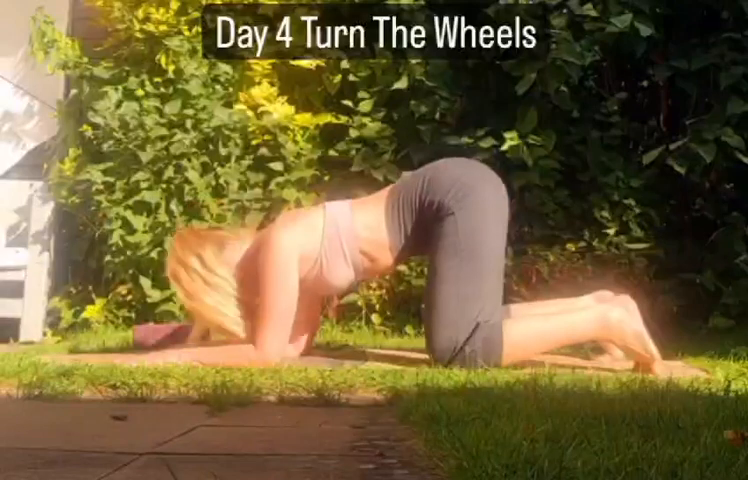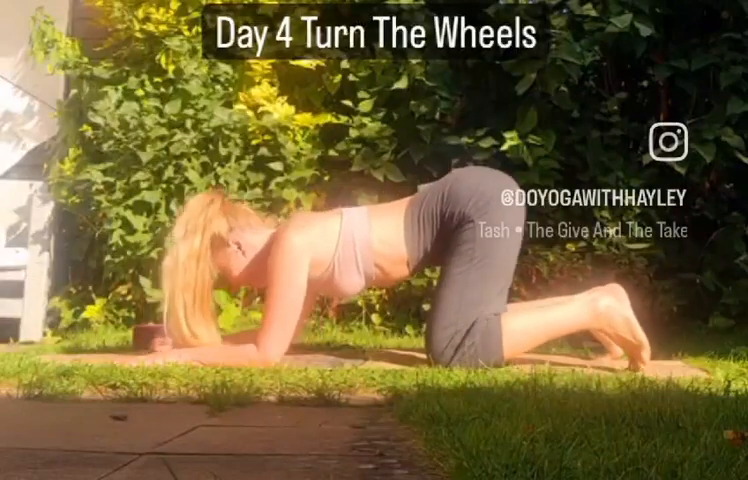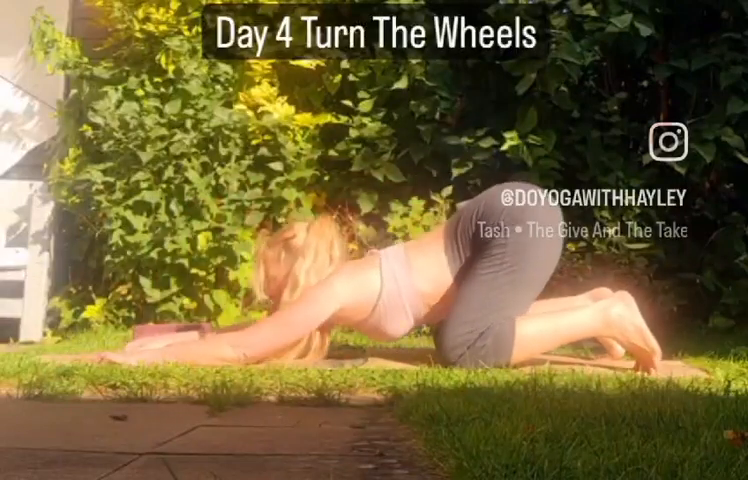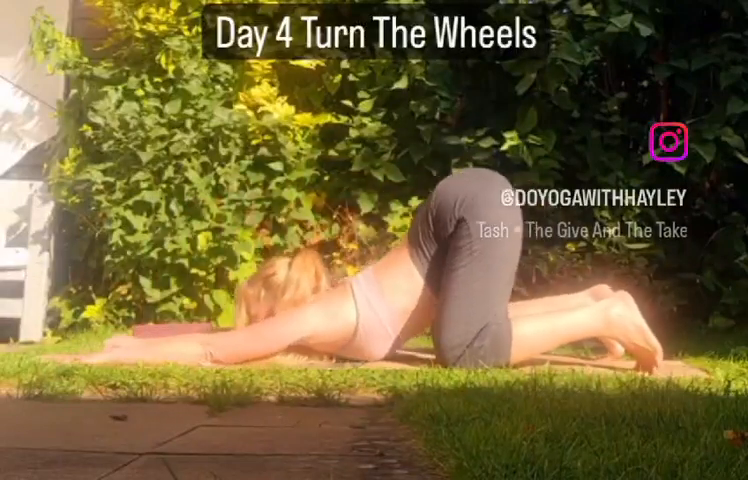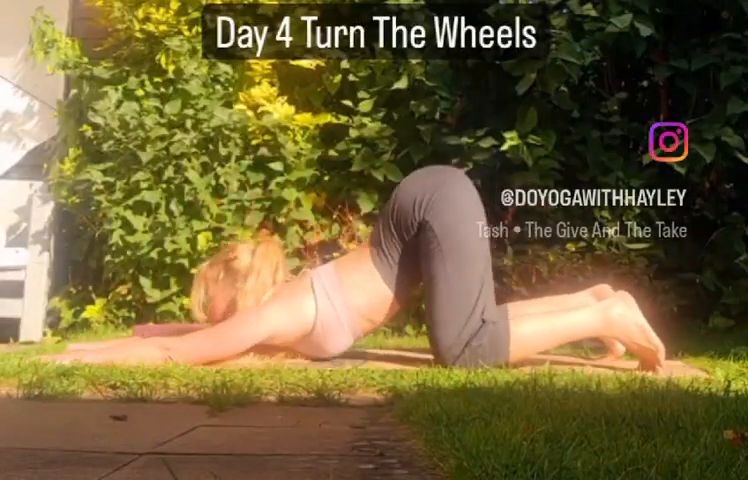
dt=1s
person 1, frame 1
left shoulder: (278, 248)
right shoulder: (295, 255)
left elbow: (267, 353)
right elbow: (294, 345)
left wrist: (187, 356)
right wrist: (203, 340)
left hip: (460, 193)
right hip: (459, 191)
left knee: (457, 348)
right knee: (465, 325)
left ankle: (606, 320)
right ankle: (592, 303)
person 1, frame 2
left shoulder: (290, 247)
right shoulder: (294, 245)
left elbow: (266, 354)
right elbow: (276, 334)
left wrist: (187, 355)
right wrist: (190, 341)
left hip: (481, 203)
right hip: (476, 199)
left knee: (452, 349)
right knee: (473, 328)
left ankle: (595, 310)
right ankle: (594, 300)
person 1, frame 3
left shoulder: (331, 290)
right shoulder: (341, 287)
left elbow: (238, 350)
right elbow: (251, 334)
left wrist: (150, 358)
right wrist: (172, 340)
left hip: (518, 219)
right hip: (508, 219)
left knee: (465, 348)
right knee: (478, 327)
left ankle: (603, 317)
right ankle: (597, 301)
person 1, frame 4
left shoulder: (310, 320)
right shoulder: (323, 312)
left elbow: (211, 351)
right elbow: (223, 334)
left wrist: (116, 358)
right wrist: (139, 341)
left hip: (475, 204)
right hip: (471, 205)
left knee: (465, 351)
right knee: (476, 327)
left ankle: (603, 317)
right ankle: (592, 300)
person 1, frame 5
left shoulder: (273, 316)
right shoulder: (278, 305)
left elbow: (173, 353)
right elbow: (196, 333)
left wrist: (94, 354)
right wrist: (143, 331)
left hip: (432, 201)
right hip: (432, 202)
left knee: (463, 350)
right knee: (474, 331)
left ankle: (604, 317)
right ankle: (594, 299)
